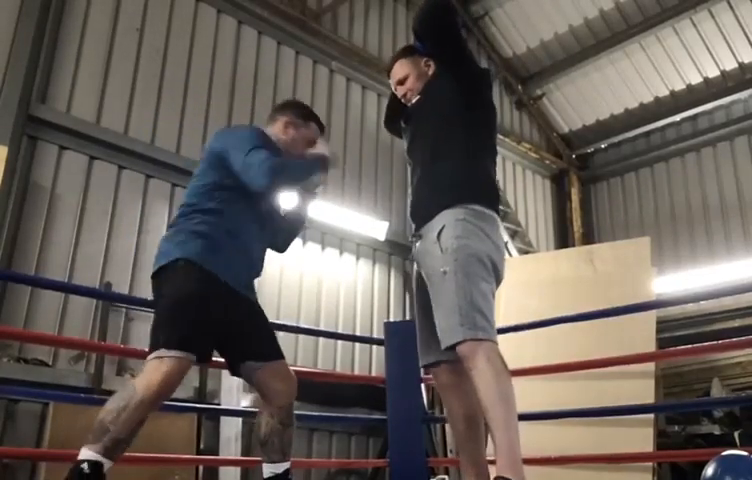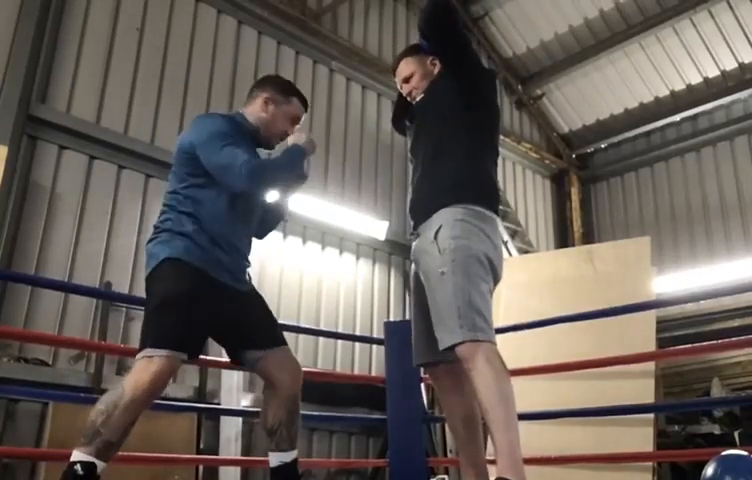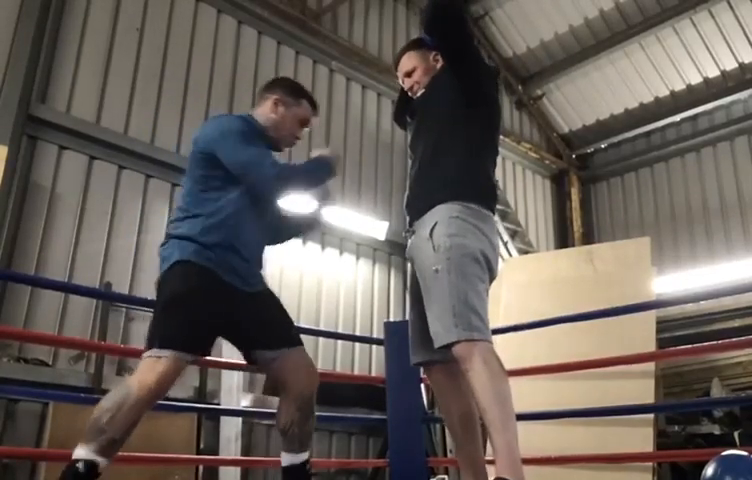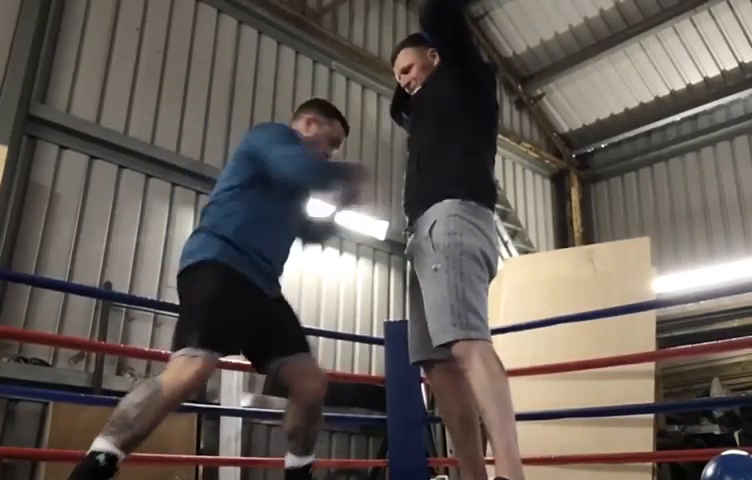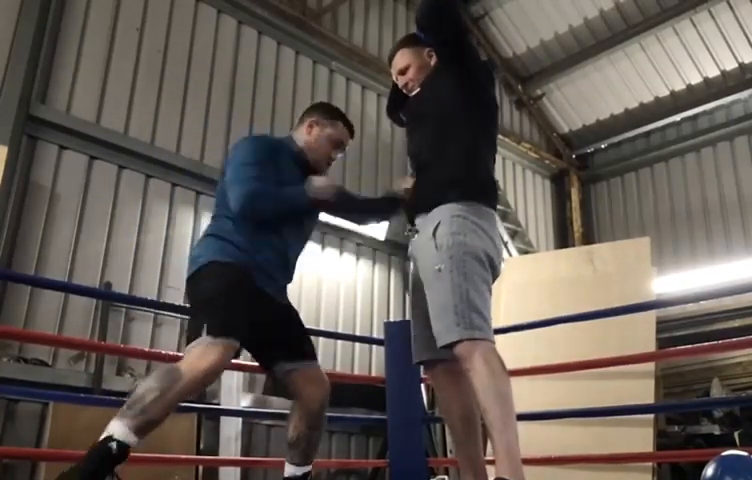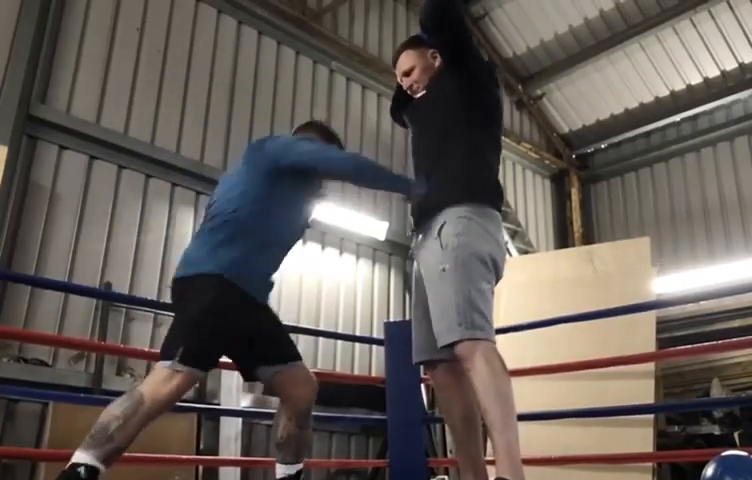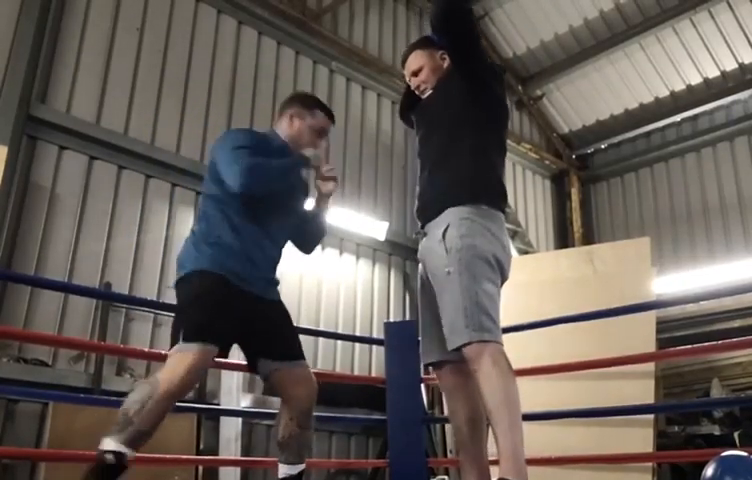
dt=0.2s
person 1, frame 1
left shoulder: (463, 83)
right shoulder: (423, 116)
right elbow: (391, 120)
left wrist: (414, 60)
right wrist: (404, 97)
left hip: (460, 224)
right hip: (430, 238)
left knee: (472, 342)
right knee: (445, 366)
person 1, frame 2
left shoulder: (467, 83)
right shoulder: (429, 114)
right elbow: (398, 120)
right wrist: (410, 96)
left hip: (459, 224)
right hip: (430, 236)
left knee: (471, 344)
right knee: (442, 365)
person 1, frame 3
left shoulder: (468, 79)
right shoulder: (429, 109)
right elbow: (399, 115)
left wrist: (426, 41)
right wrist: (411, 92)
left hip: (455, 220)
right hip: (427, 231)
left knee: (467, 342)
right knee: (439, 363)
person 1, frame 4
left shoulder: (466, 76)
right shoulder: (428, 105)
right elbow: (397, 109)
right wrist: (409, 87)
left hip: (454, 218)
right hip: (426, 231)
left knee: (466, 342)
right knee: (438, 362)
person 1, frame 5
left shoulder: (464, 76)
right shoulder: (425, 107)
right elbow: (393, 109)
right wrist: (406, 88)
left hip: (457, 219)
right hip: (430, 231)
left knee: (469, 342)
right knee: (440, 361)
person 1, frame 6
left shoulder: (468, 80)
right shoulder: (430, 108)
right elbow: (397, 111)
right wrist: (409, 86)
left hip: (462, 221)
right hip: (433, 232)
left knee: (470, 342)
right knee: (442, 362)
person 1, frame 7
left shoulder: (475, 81)
right shoulder: (435, 109)
right elbow: (405, 112)
right wrist: (417, 89)
left hip: (465, 224)
right hip: (437, 234)
left knee: (477, 344)
right knee: (449, 364)
person 2, frame 1
left shoulder: (260, 166)
right shoulder: (240, 138)
left elbow: (277, 241)
right elbow: (272, 178)
left wrist: (302, 207)
right wrist: (316, 162)
left hip: (234, 288)
right hip: (193, 270)
left knee: (281, 384)
right knee: (165, 373)
person 2, frame 2
left shoulder: (245, 153)
right shoulder: (212, 128)
left elbow: (260, 224)
right elbow: (252, 176)
left wrist: (290, 184)
right wrist: (297, 153)
left hip: (230, 279)
right hip: (183, 265)
left knee: (286, 374)
right knee: (153, 372)
person 2, frame 3
left shoulder: (262, 157)
right shoulder: (229, 129)
left elbow: (268, 230)
right elbow: (274, 180)
left wrist: (308, 222)
right wrist: (321, 166)
left hip: (245, 280)
right hip: (196, 267)
left knee: (301, 375)
right knee: (159, 372)
person 2, frame 4
left shoulder: (290, 178)
right shoulder: (271, 136)
left elbow: (313, 232)
right elbow: (307, 172)
left wrist: (343, 202)
right wrist: (348, 173)
left hip: (258, 286)
right hip: (216, 269)
left knee: (309, 382)
right knee: (190, 372)
person 2, frame 5
left shoulder: (309, 177)
right shoulder: (255, 149)
left elbow: (358, 213)
right elbow: (249, 205)
left wrist: (398, 199)
right wrist: (310, 192)
left hip: (267, 287)
right hip: (227, 269)
left knee: (315, 389)
right knee: (208, 359)
person 2, frame 6
left shoulder: (293, 177)
right shoulder: (278, 149)
right elbow: (344, 164)
left wrist: (301, 216)
right wrist: (408, 185)
left hip: (246, 293)
right hip: (213, 280)
left knee: (301, 389)
right knee: (169, 384)
person 2, frame 7
left shoulder: (295, 181)
right shoulder: (239, 142)
left elbow: (307, 242)
right elbow: (246, 180)
left wrist: (321, 202)
right wrist: (300, 161)
left hip: (260, 291)
right hip: (210, 274)
left knee: (301, 387)
right knee: (189, 365)
